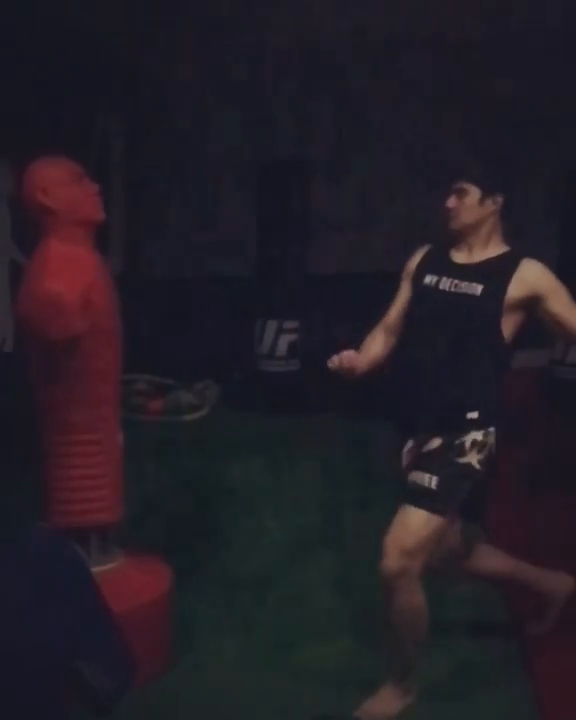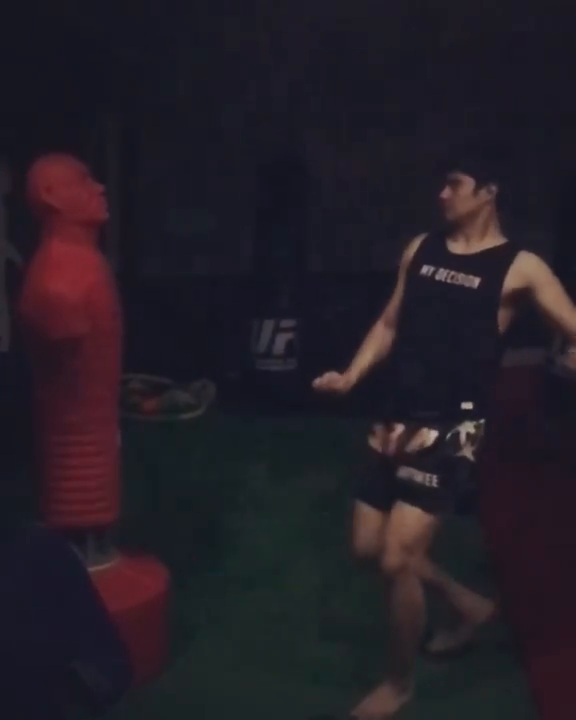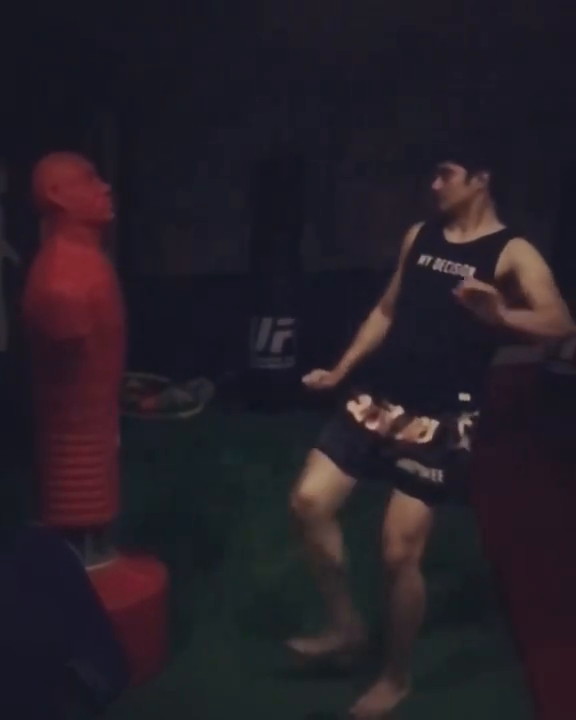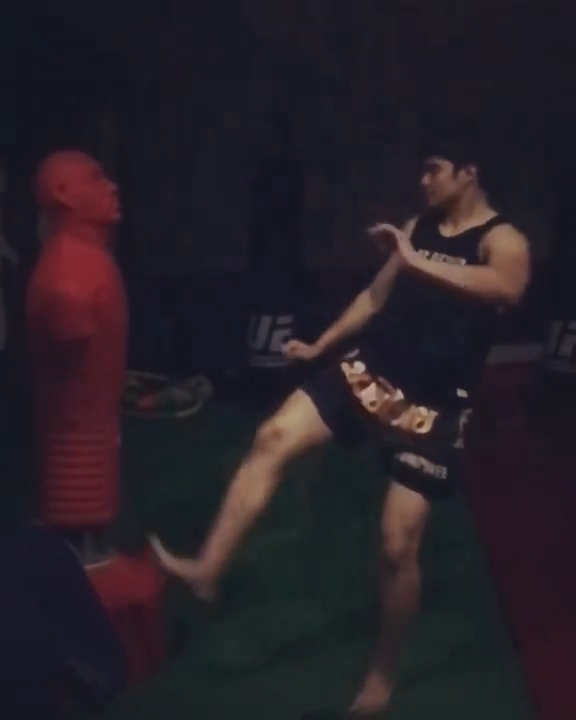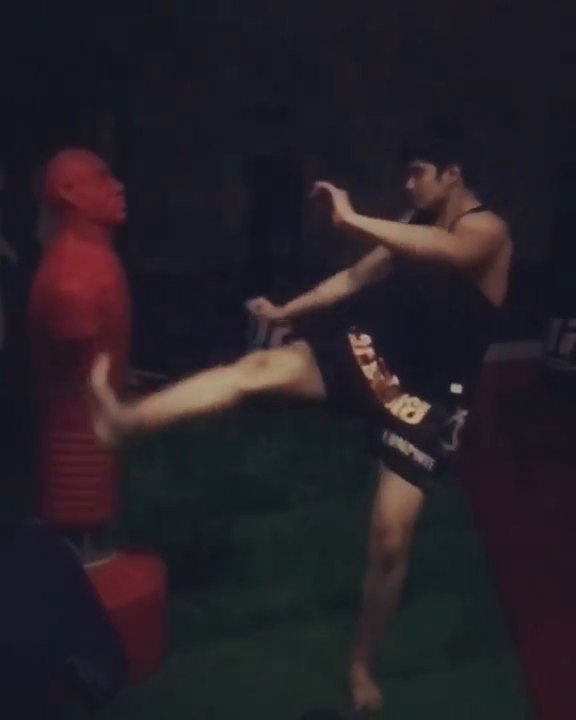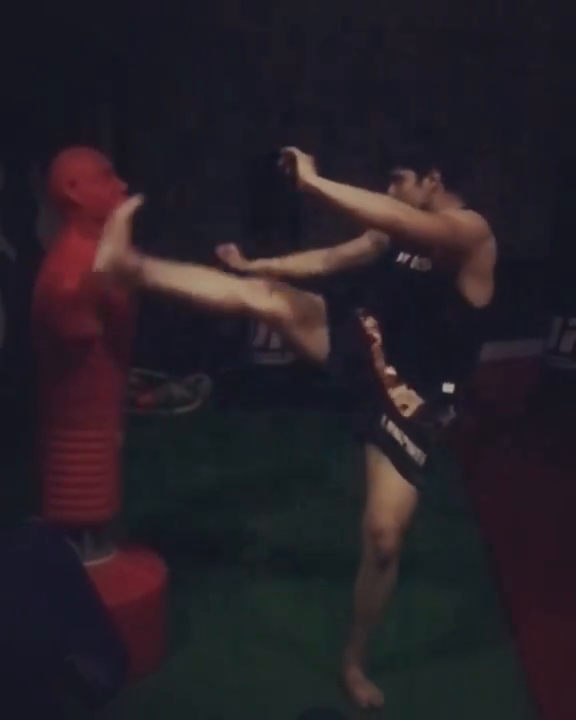
dt=0.4s
person 1, frame 1
left shoulder: (524, 275)
right shoulder: (424, 260)
right elbow: (390, 330)
right wrist: (359, 360)
left hip: (465, 438)
right hip: (422, 432)
left knee: (398, 562)
right knee: (455, 551)
person 1, frame 2
left shoulder: (519, 267)
right shoulder: (420, 248)
right wrist: (351, 376)
left hip: (449, 427)
right hip: (395, 420)
left knee: (397, 560)
right knee: (368, 545)
right ankle: (469, 604)
person 1, frame 3
left shoulder: (514, 253)
right shoulder: (419, 236)
left wrist: (501, 317)
right wrist: (340, 369)
left hip: (442, 415)
right hip: (379, 395)
left knee: (400, 553)
right knee: (310, 501)
right ankle: (346, 625)
person 1, frame 4
left shoulder: (504, 240)
right shoulder: (420, 227)
left elbow: (507, 288)
left wrist: (413, 259)
right wrist: (319, 346)
left hip: (434, 404)
right hip: (369, 369)
left knee: (398, 545)
right knee: (273, 438)
left ankle: (382, 671)
right ankle: (208, 569)
person 1, frame 5
left shoulder: (488, 232)
right shoulder: (414, 231)
left elbow: (449, 251)
right elbow: (355, 277)
left wrist: (349, 219)
right wrist: (286, 310)
left hip: (428, 399)
right hip: (371, 357)
left knee: (390, 539)
right knee: (257, 369)
left ankle: (361, 662)
right ankle: (125, 419)
person 1, frame 6
left shoulder: (469, 232)
right shoulder: (397, 233)
left elbow: (402, 221)
right elbow: (327, 260)
left wrist: (313, 182)
right wrist: (251, 264)
left hip: (415, 399)
right hip: (368, 349)
left knee: (383, 540)
right knee: (265, 296)
left ankle: (354, 662)
right ankle: (129, 261)
person 2, frame 1
left shoulder: (81, 258)
right shoulder: (55, 276)
right elbow: (63, 366)
left hip: (95, 421)
right hip: (78, 428)
left knee: (95, 526)
right knee: (85, 529)
person 2, frame 2
left shoulder: (83, 259)
right shoulder: (58, 276)
right elbow: (64, 366)
left hip: (94, 421)
right hip: (76, 429)
left knee: (93, 527)
right knee: (81, 529)
person 2, frame 3
left shoulder: (87, 247)
right shoulder: (62, 278)
right elbow: (71, 354)
left hip: (93, 425)
right hip: (80, 428)
left knee: (93, 524)
right knee: (82, 530)
person 2, frame 4
left shoulder: (89, 256)
right shoulder: (67, 273)
right elbow: (71, 362)
left hip: (93, 421)
right hip: (77, 428)
left knee: (88, 529)
right knee: (79, 535)
person 2, frame 5
left shoulder: (93, 254)
right shoulder: (70, 274)
right elbow: (75, 360)
left hip: (91, 421)
right hip: (79, 426)
left knee: (89, 525)
right knee: (79, 528)
person 2, frame 6
left shoulder: (97, 252)
right shoulder: (73, 270)
right elbow: (78, 360)
left wrist: (127, 387)
left hip: (96, 418)
right hip: (80, 425)
left knee: (89, 522)
right knee: (78, 525)
